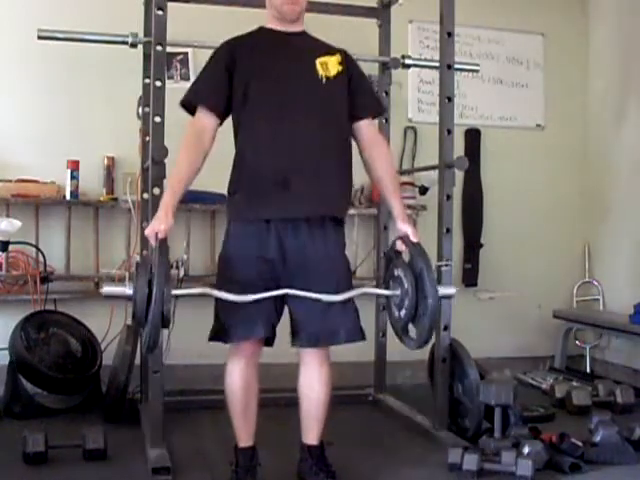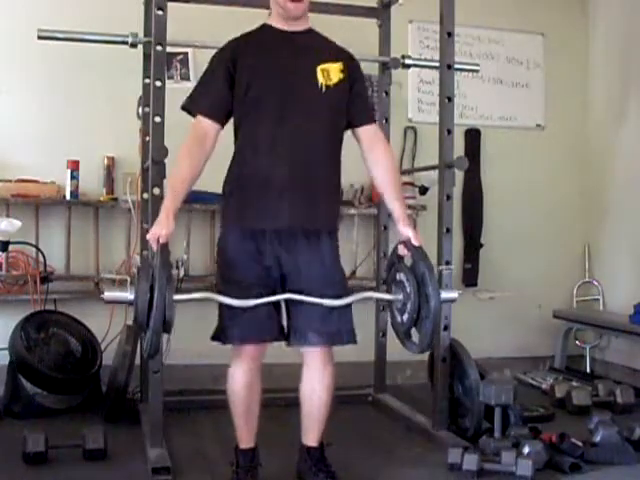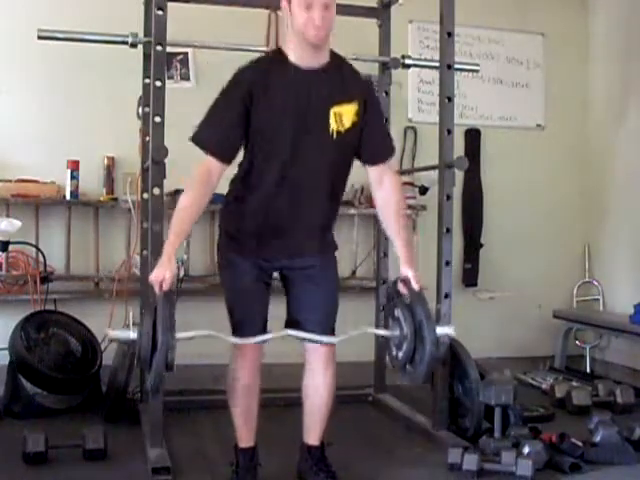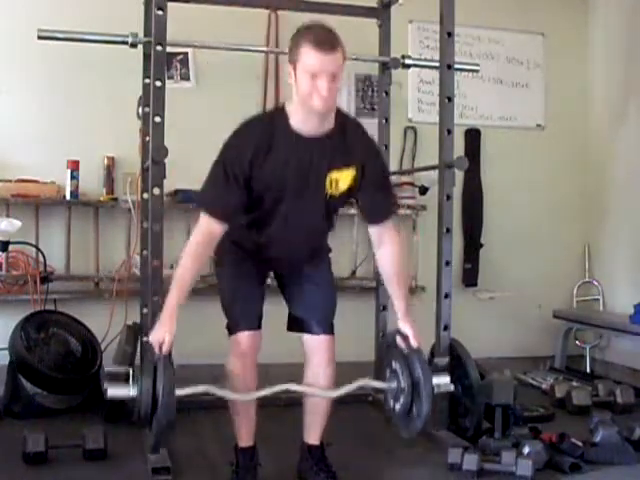
dt=0.3s
person 1, frame 1
left shoulder: (337, 59)
right shoulder: (238, 52)
left elbow: (370, 138)
right elbow: (201, 130)
left wrist: (400, 216)
right wrist: (167, 207)
left hip: (321, 221)
right hip: (254, 219)
left knee: (316, 346)
right knee: (245, 345)
person 1, frame 2
left shoulder: (339, 59)
right shoulder: (240, 53)
left elbow: (371, 140)
right elbow: (203, 134)
left wrist: (401, 219)
right wrist: (168, 212)
left hip: (314, 229)
right hip: (249, 225)
left knee: (319, 348)
right knee: (248, 348)
person 1, frame 3
left shoulder: (356, 91)
right shoulder: (253, 82)
left elbow: (383, 179)
right elbow: (207, 171)
left wrist: (405, 261)
right wrist: (170, 254)
left hip: (312, 242)
right hip: (247, 238)
left knee: (322, 347)
right knee: (248, 346)
person 1, frame 4
left shoulder: (357, 147)
right shoulder: (253, 140)
left elbow: (383, 235)
right elbow: (208, 230)
left wrist: (402, 315)
right wrist: (169, 314)
left hip: (308, 252)
right hip: (245, 248)
left knee: (322, 347)
right knee: (245, 343)
